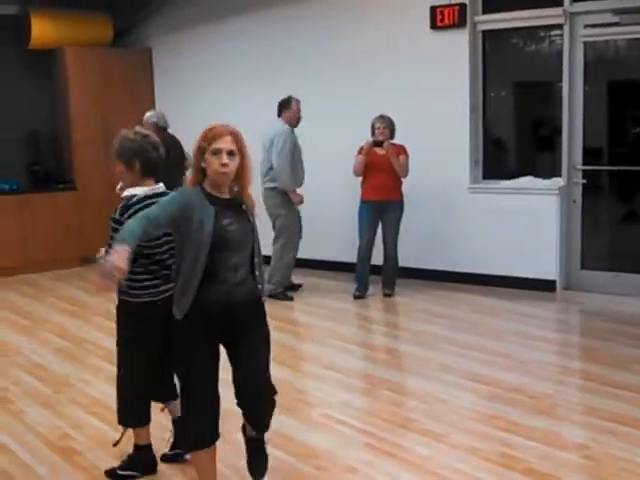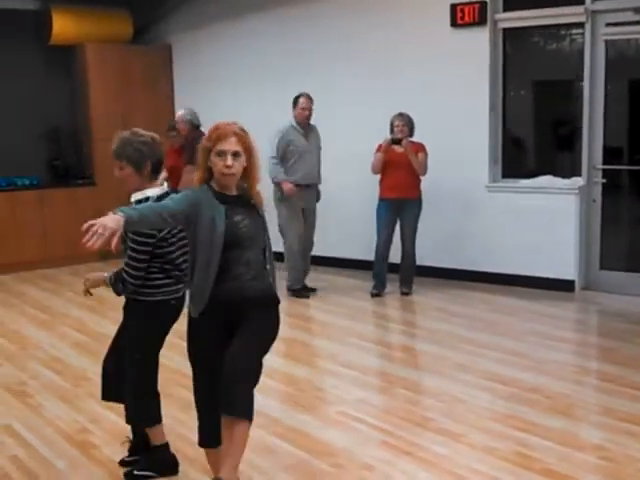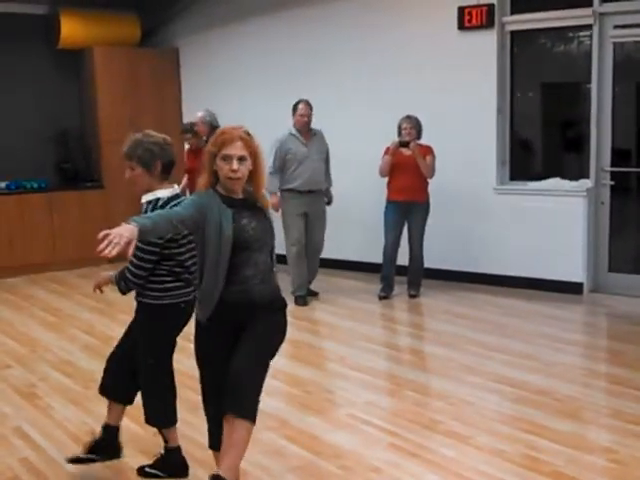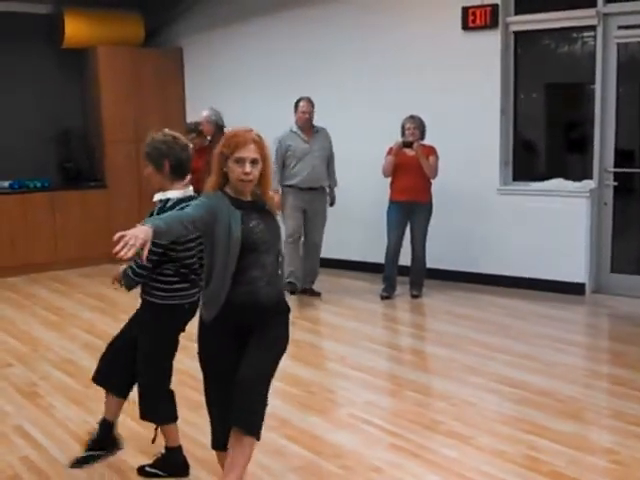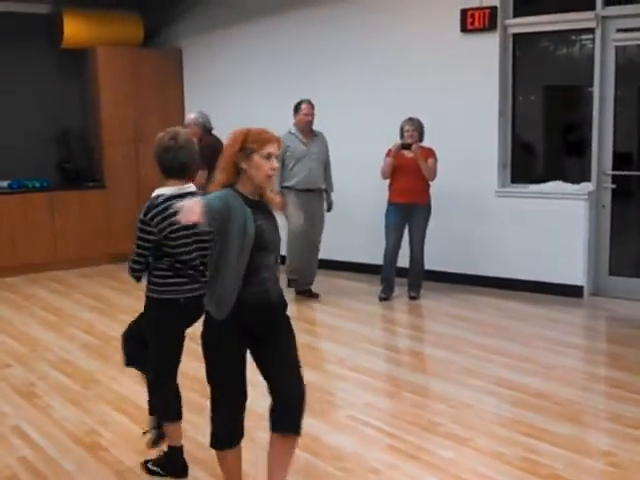
dt=0.3s
person 1, frame 1
left shoulder: (243, 202)
right shoulder: (187, 200)
right elbow: (146, 221)
left wrist: (255, 293)
right wrist: (122, 245)
left hip: (246, 311)
right hip: (198, 315)
left knee: (258, 392)
right knee: (200, 406)
left ankle: (255, 435)
person 1, frame 2
left shoulder: (251, 198)
right shoulder: (198, 200)
right elbow: (160, 211)
left wrist: (267, 290)
right wrist: (121, 216)
left hip: (258, 308)
right hip: (212, 312)
left knee: (237, 379)
right knee: (210, 399)
person 1, frame 3
left shoulder: (257, 201)
right shoulder: (205, 204)
right elbow: (170, 219)
right wrist: (134, 226)
left hip: (265, 311)
right hip: (219, 316)
left knee: (243, 379)
right knee: (218, 402)
person 1, frame 4
left shoulder: (266, 205)
right shoulder: (214, 205)
right elbow: (182, 219)
right wrist: (149, 227)
left hip: (270, 316)
right hip: (223, 319)
left knee: (250, 391)
right knee: (222, 405)
person 1, frame 5
left shoulder: (264, 204)
right shoulder: (225, 201)
right elbow: (210, 207)
right wrist: (195, 205)
left hip: (271, 314)
right hip: (229, 319)
left knee: (290, 394)
right knee: (228, 405)
person 2, frame 1
left shoulder: (127, 210)
left wrist: (106, 257)
left hip: (138, 304)
right hip: (172, 299)
left knee: (134, 375)
right knee: (161, 368)
right ankle: (183, 433)
person 2, frame 2
right shoulder: (169, 200)
left elbow: (131, 276)
left wrist: (102, 279)
left hip: (150, 305)
right hip: (166, 298)
left knee: (137, 374)
right knee: (119, 365)
right ankle: (143, 438)
person 2, frame 3
left shoulder: (157, 213)
right shoulder: (181, 201)
left elbow: (137, 273)
left wrist: (110, 277)
left hip: (161, 306)
right hip: (176, 300)
left knee: (154, 377)
right knee: (122, 363)
right ankle: (109, 439)
person 2, frame 4
left shoulder: (165, 212)
right shoulder: (197, 204)
left elbow: (143, 269)
left wrist: (123, 273)
right wrist: (135, 270)
left hip: (163, 305)
right hip: (181, 299)
left knee: (153, 374)
right knee: (120, 356)
right ankle: (105, 435)
person 2, frame 5
left shoulder: (154, 209)
left elbow: (137, 268)
right elbow: (210, 252)
left wrist: (144, 266)
left hip: (166, 301)
right hip: (196, 297)
left knee: (162, 370)
right knee: (137, 338)
right ankle: (162, 419)
person 3, frame 1
left shoulder: (277, 132)
right shoulder: (285, 134)
right elbow: (282, 166)
right wrist: (292, 191)
left hip: (274, 192)
right hip: (280, 194)
left knee: (291, 237)
right knee: (285, 240)
left ankle: (284, 280)
right ankle: (274, 287)
person 3, frame 2
left shoulder: (314, 132)
right shoulder: (285, 133)
right elbow: (274, 161)
left wrist: (316, 186)
right wrist: (283, 181)
left hip: (308, 192)
right hip: (288, 193)
left knee: (307, 240)
right knee: (293, 240)
left ankle: (300, 281)
right ankle: (294, 285)
person 3, frame 3
left shoulder: (319, 137)
right shoulder: (285, 141)
left elbow: (326, 165)
right elbow: (274, 170)
left wrist: (328, 189)
right wrist: (274, 193)
left hip: (316, 197)
right hip: (292, 198)
left knee: (316, 244)
right knee: (296, 245)
left ankle: (306, 284)
right ankle: (299, 291)
person 3, frame 4
left shoulder: (323, 135)
right shoulder: (285, 138)
left elbow: (330, 163)
right elbow: (276, 167)
left wrist: (332, 188)
right wrist: (275, 191)
left hip: (318, 195)
right hip: (293, 194)
left knee: (314, 241)
right knee: (292, 235)
left ankle: (307, 283)
right ankle: (292, 280)
person 3, frame 5
left shoulder: (321, 139)
right shoulder: (285, 140)
left elbow: (327, 168)
right elbow: (276, 169)
left wrist: (328, 193)
left hip: (315, 196)
right hip: (292, 194)
left knee: (313, 242)
right knee: (297, 229)
left ankle: (304, 284)
right ankle: (293, 274)
person 4, frame 1
left shoulder: (399, 149)
right shoulder: (365, 148)
left elbow: (403, 173)
right elbow: (357, 172)
left wrist: (390, 153)
right wrist: (365, 152)
left hip: (392, 203)
right hip: (369, 203)
left knee: (390, 245)
right knee: (365, 244)
left ankle: (389, 285)
right ankle: (361, 286)
person 4, frame 2
left shoulder: (418, 147)
right shoulder: (383, 146)
left elbow: (422, 171)
right elbow: (375, 170)
left wrist: (409, 151)
right wrist: (383, 150)
left hip: (411, 201)
right hip: (387, 201)
left knee: (408, 244)
right knee: (382, 243)
left ankle: (406, 284)
right ankle: (378, 284)
person 4, frame 3
left shoulder: (426, 150)
right shoulder: (391, 149)
left elbow: (429, 173)
right elbow: (383, 173)
left wrist: (416, 153)
right wrist: (391, 152)
left hip: (418, 204)
right hip: (394, 203)
left knee: (416, 246)
right knee: (390, 245)
left ankle: (414, 286)
right ankle: (386, 286)
person 4, frame 4
left shoulder: (429, 150)
right shoulder: (394, 149)
left elbow: (433, 174)
right elbow: (386, 173)
left wrist: (420, 154)
right wrist: (394, 153)
left hip: (421, 204)
right hip: (397, 203)
left knee: (418, 247)
right knee: (393, 245)
left ankle: (416, 286)
right ankle: (388, 286)
person 4, frame 5
left shoulder: (428, 152)
right shoulder: (393, 151)
left elbow: (431, 176)
right elbow: (384, 175)
left wrist: (418, 156)
right wrist: (393, 155)
left hip: (420, 206)
right hip: (396, 205)
left knee: (416, 248)
right knee: (391, 247)
left ankle: (414, 288)
right ankle: (386, 288)
